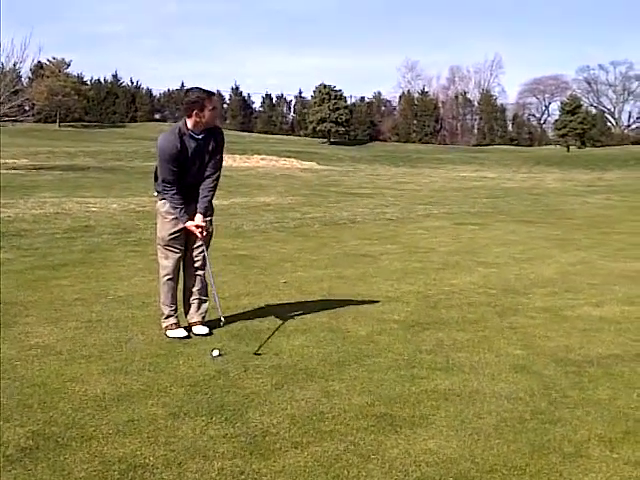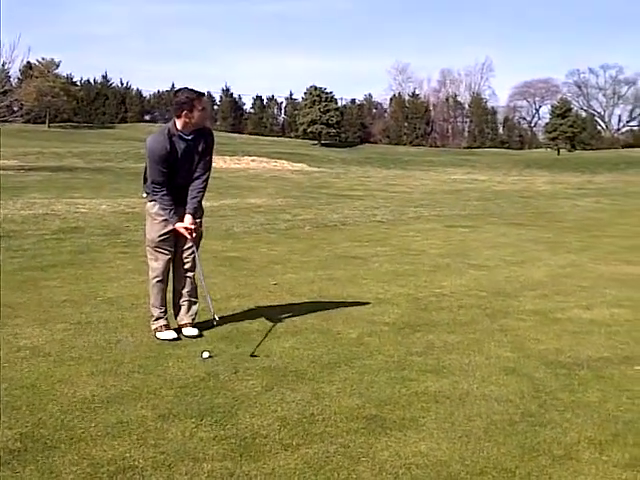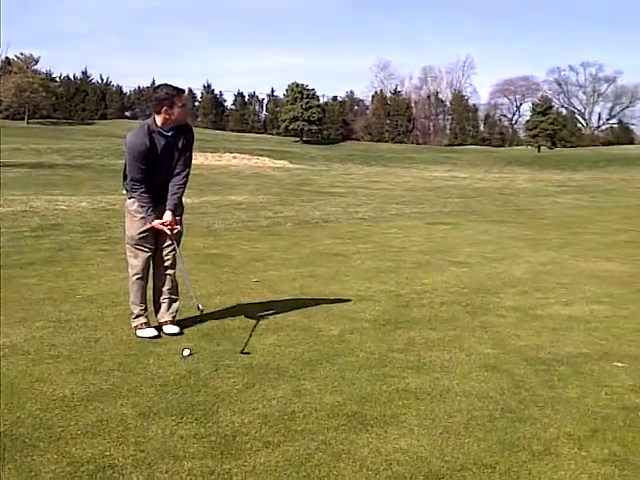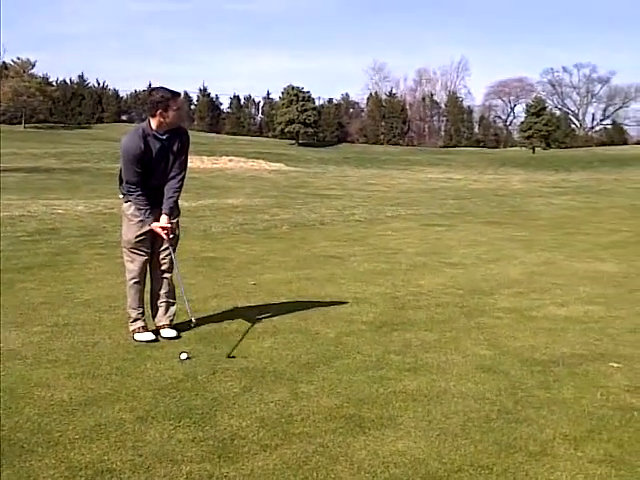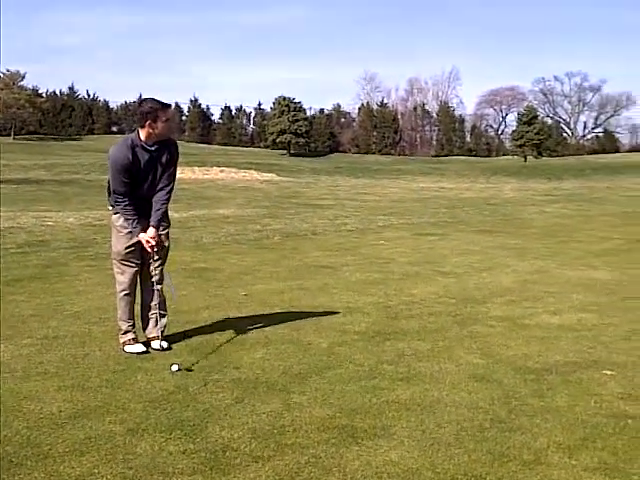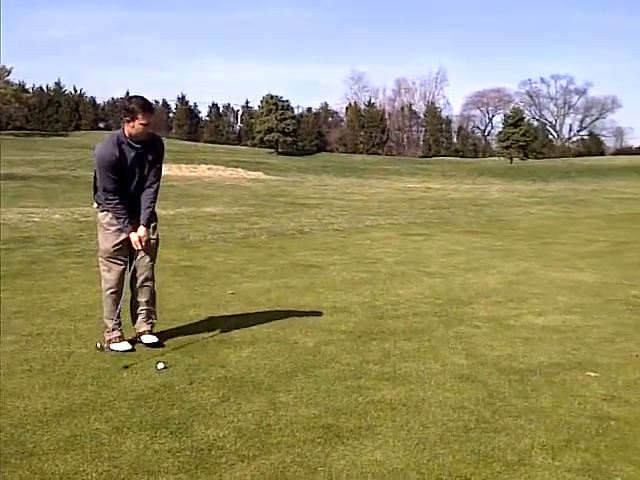
dt=0.2s
person 1, frame 1
left shoulder: (215, 136)
right shoulder: (169, 141)
left elbow: (211, 177)
right elbow: (169, 186)
left wrist: (201, 213)
right wrist: (185, 219)
left hip: (200, 204)
right hip: (172, 204)
left knee: (198, 263)
right knee: (170, 264)
left ankle: (196, 316)
right ankle: (169, 319)
person 1, frame 2
left shoulder: (205, 136)
right shoulder: (158, 142)
left elbow: (200, 178)
right elbow: (159, 187)
left wrist: (190, 214)
right wrist: (174, 221)
left hip: (190, 206)
right hip: (161, 206)
left knee: (187, 265)
right knee: (160, 266)
left ankle: (186, 318)
right ankle: (159, 321)
person 1, frame 3
left shoulder: (185, 133)
right shoulder: (138, 138)
left elbow: (180, 174)
right elbow: (138, 184)
left wrist: (171, 210)
right wrist: (152, 217)
left hip: (170, 203)
right hip: (141, 203)
left knee: (167, 262)
right knee: (140, 263)
left ankle: (166, 315)
right ankle: (139, 319)
person 1, frame 4
left shoulder: (180, 136)
right shoulder: (133, 141)
left elbow: (176, 178)
right elbow: (134, 187)
left wrist: (166, 214)
right wrist: (150, 221)
left hip: (166, 207)
right hip: (138, 206)
left knee: (164, 266)
right knee: (136, 267)
left ankle: (164, 319)
right ankle: (137, 323)
person 1, frame 5
left shoulder: (169, 147)
right shoulder: (121, 152)
left elbow: (164, 189)
right elbow: (121, 198)
left wrist: (154, 226)
right wrist: (139, 232)
left hip: (156, 217)
right hip: (127, 218)
left knee: (155, 277)
right knee: (127, 278)
left ankle: (154, 330)
right ankle: (127, 335)
person 1, frame 6
left shoulder: (155, 145)
right shoulder: (107, 150)
left elbow: (151, 187)
right elbow: (110, 195)
left wrist: (143, 224)
right wrist: (128, 230)
left hip: (143, 215)
right hip: (113, 216)
left knee: (145, 272)
right knee: (113, 276)
left ankle: (144, 326)
right ankle: (113, 333)
